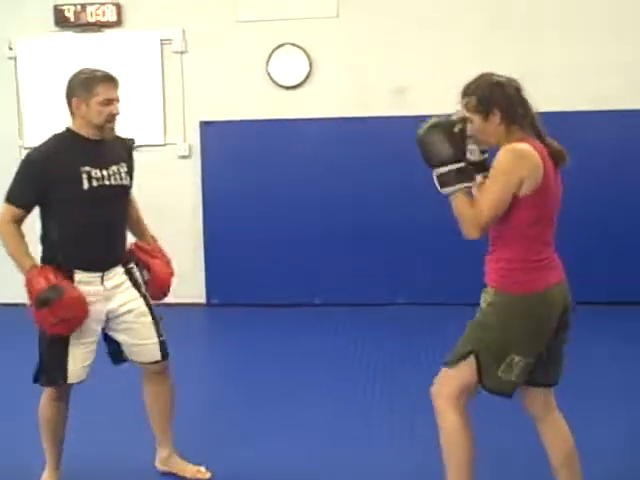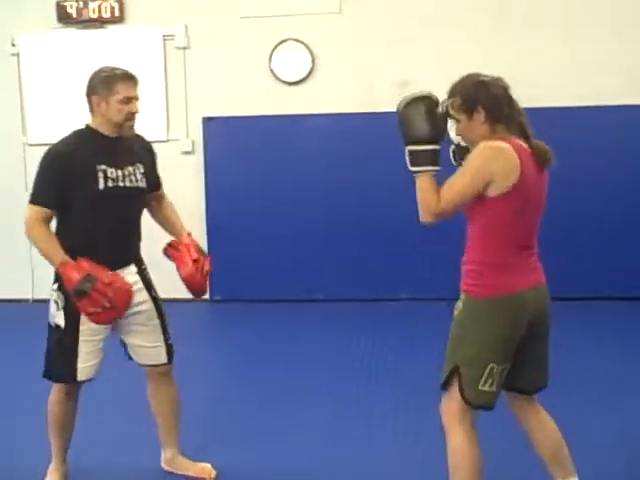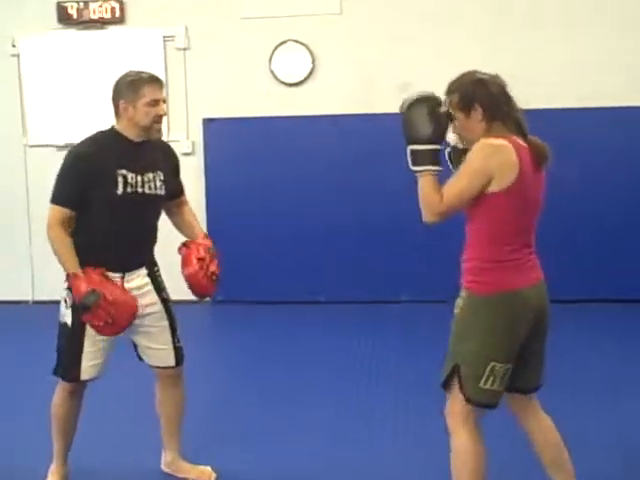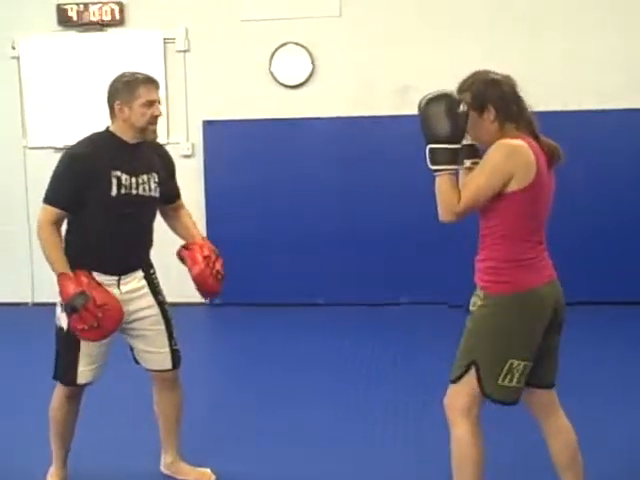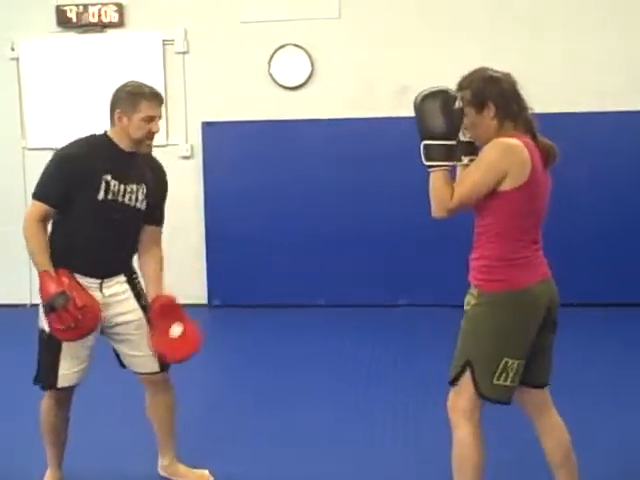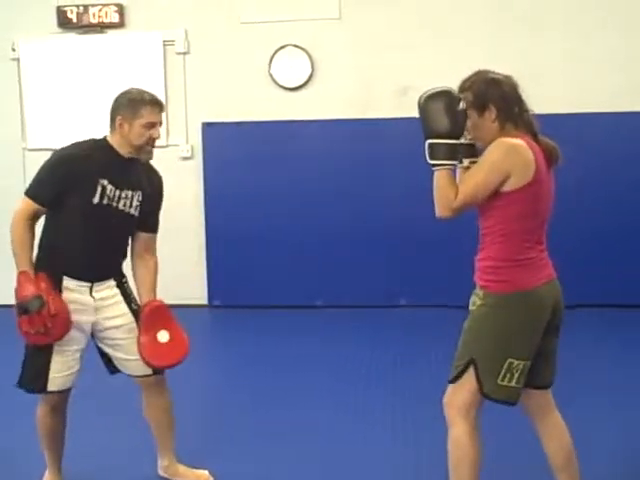
dt=0.3s
person 1, frame 1
left shoulder: (514, 156)
right shoulder: (540, 153)
left elbow: (474, 227)
left wrist: (448, 168)
right wrist: (469, 168)
left hip: (518, 297)
right hip: (549, 292)
left knee: (447, 394)
right knee: (541, 404)
person 1, frame 2
left shoulder: (491, 154)
right shoulder: (530, 155)
left elbow: (430, 212)
left wrist: (421, 148)
right wrist: (467, 160)
left hip: (491, 301)
right hip: (530, 295)
left knee: (455, 413)
right knee: (525, 403)
person 1, frame 3
left shoulder: (490, 151)
right shoulder: (525, 151)
left elbow: (434, 212)
left wrist: (423, 149)
right wrist: (461, 159)
left hip: (493, 299)
right hip: (528, 293)
left knee: (460, 414)
right knee: (525, 404)
person 1, frame 4
left shoulder: (508, 152)
right shoulder: (532, 149)
left elbow: (451, 210)
right elbow: (478, 197)
left wrist: (441, 147)
right wrist: (466, 154)
left hip: (509, 298)
right hip: (540, 291)
left knee: (459, 405)
right knee: (543, 403)
person 1, frame 5
left shoulder: (504, 151)
right shoulder: (529, 149)
left elbow: (444, 206)
right elbow: (474, 195)
left wrist: (437, 145)
right wrist: (464, 151)
left hip: (503, 297)
right hip: (534, 290)
left knee: (462, 409)
right knee: (537, 401)
person 1, frame 6
left shoulder: (507, 150)
right shoulder: (531, 149)
left elbow: (448, 205)
right elbow: (475, 194)
left wrist: (441, 145)
right wrist: (462, 153)
left hip: (508, 297)
right hip: (538, 291)
left knee: (458, 406)
right knee: (539, 403)
person 2, frame 1
left shoulder: (121, 148)
right shoulder: (46, 158)
left wrist: (149, 245)
right wrist: (35, 276)
left hip: (120, 276)
right hip: (70, 285)
left knee: (156, 365)
right knee: (58, 385)
person 2, frame 2
left shoulder: (141, 148)
right shoulder: (64, 155)
left elbow: (156, 200)
right elbow: (35, 222)
left wrist: (185, 239)
right wrist: (69, 270)
left hip: (132, 275)
right hip: (85, 282)
left knee: (161, 366)
right knee: (68, 382)
person 2, frame 3
left shoulder: (163, 154)
right shoulder: (87, 156)
left elbow: (177, 204)
right elbow: (57, 223)
left wrist: (199, 240)
right wrist: (78, 281)
left hip: (143, 277)
right hip: (94, 281)
left knee: (170, 369)
right knee: (73, 381)
person 2, frame 4
left shoulder: (159, 157)
right shoulder: (82, 157)
left elbow: (173, 208)
right elbow: (47, 224)
left wrist: (198, 243)
right wrist: (67, 281)
left hip: (139, 281)
right hip: (89, 284)
left knee: (167, 373)
right knee: (71, 384)
person 2, frame 5
left shoulder: (153, 173)
right shoulder: (74, 159)
left elbow: (150, 242)
right elbow: (34, 221)
left wrist: (156, 297)
right wrist: (49, 280)
left hip: (121, 284)
right hip: (71, 287)
left knee: (158, 374)
right knee: (58, 389)
person 2, frame 6
left shoulder: (150, 181)
right shoulder: (71, 161)
left elbow: (144, 251)
right elbow: (23, 217)
left wrist: (149, 306)
right wrist: (26, 279)
left hip: (111, 289)
right hip: (59, 290)
left knee: (154, 376)
right knee: (53, 394)
